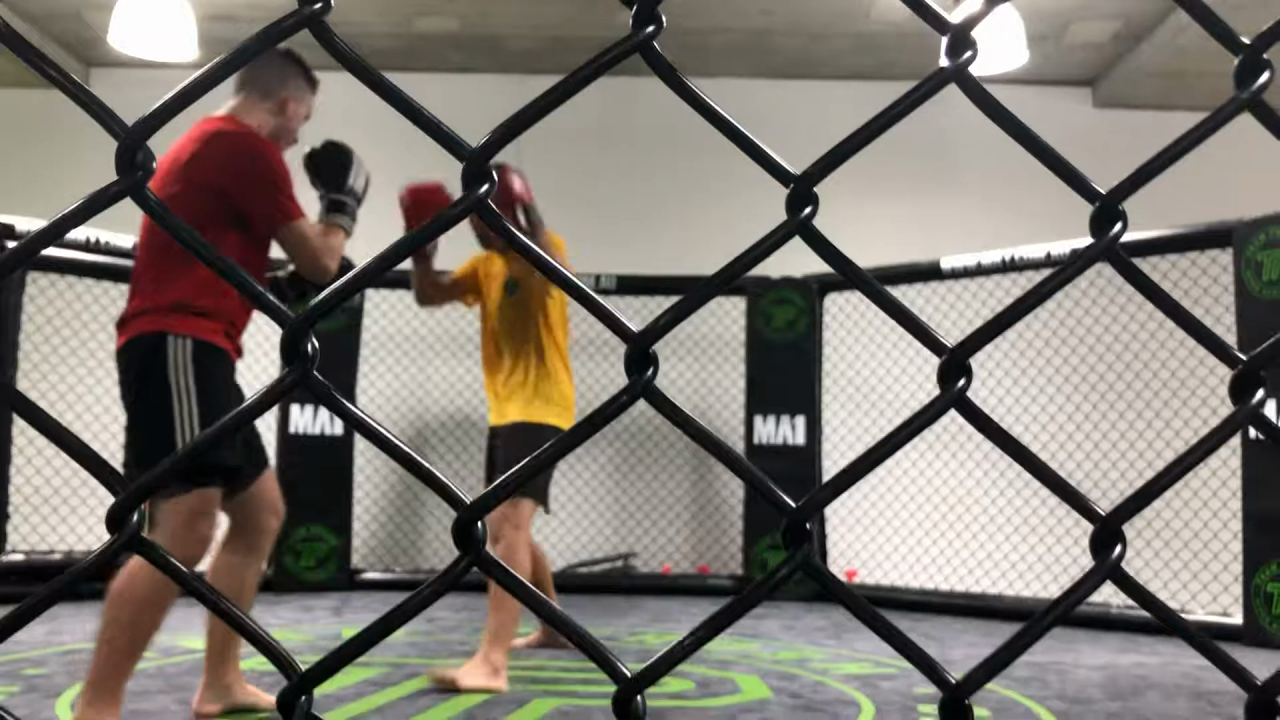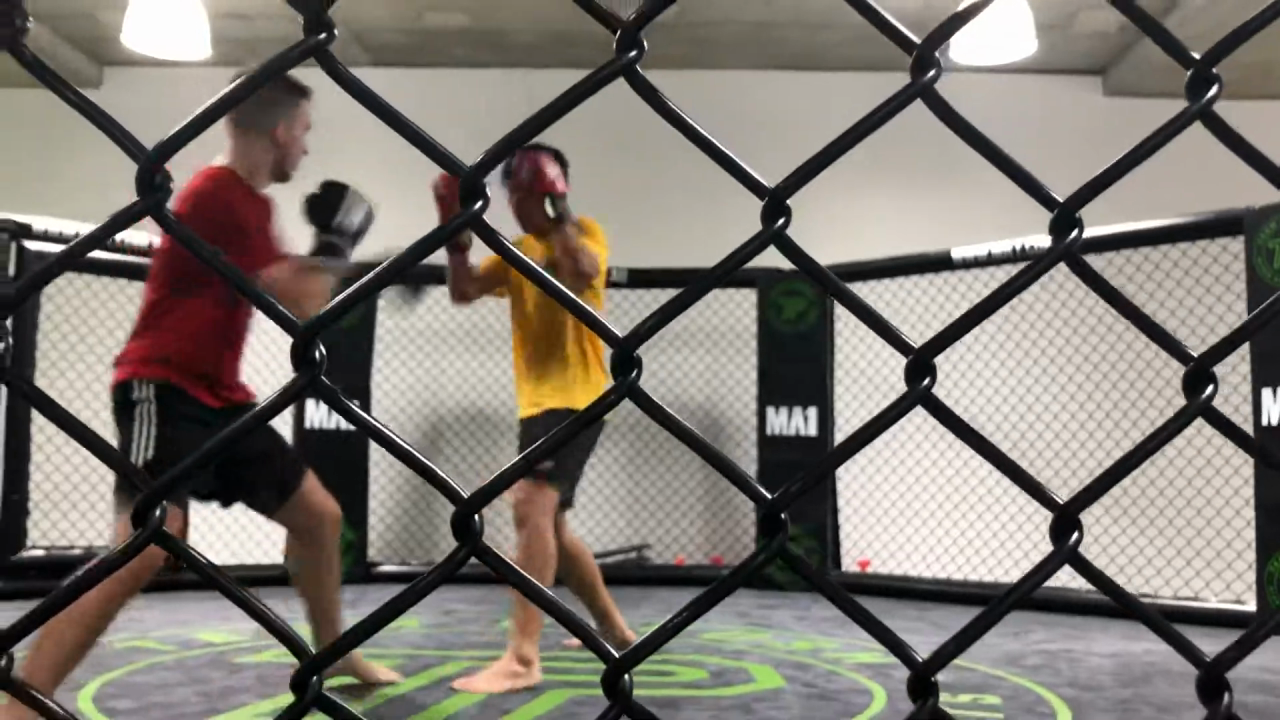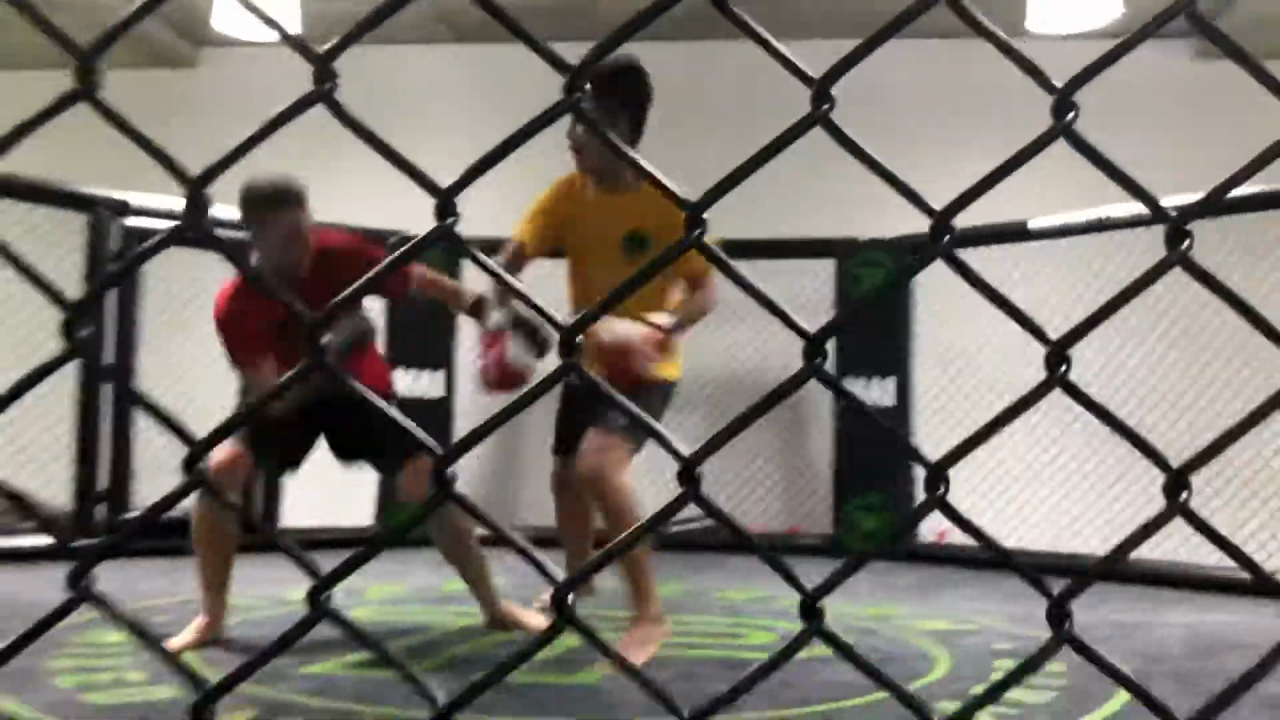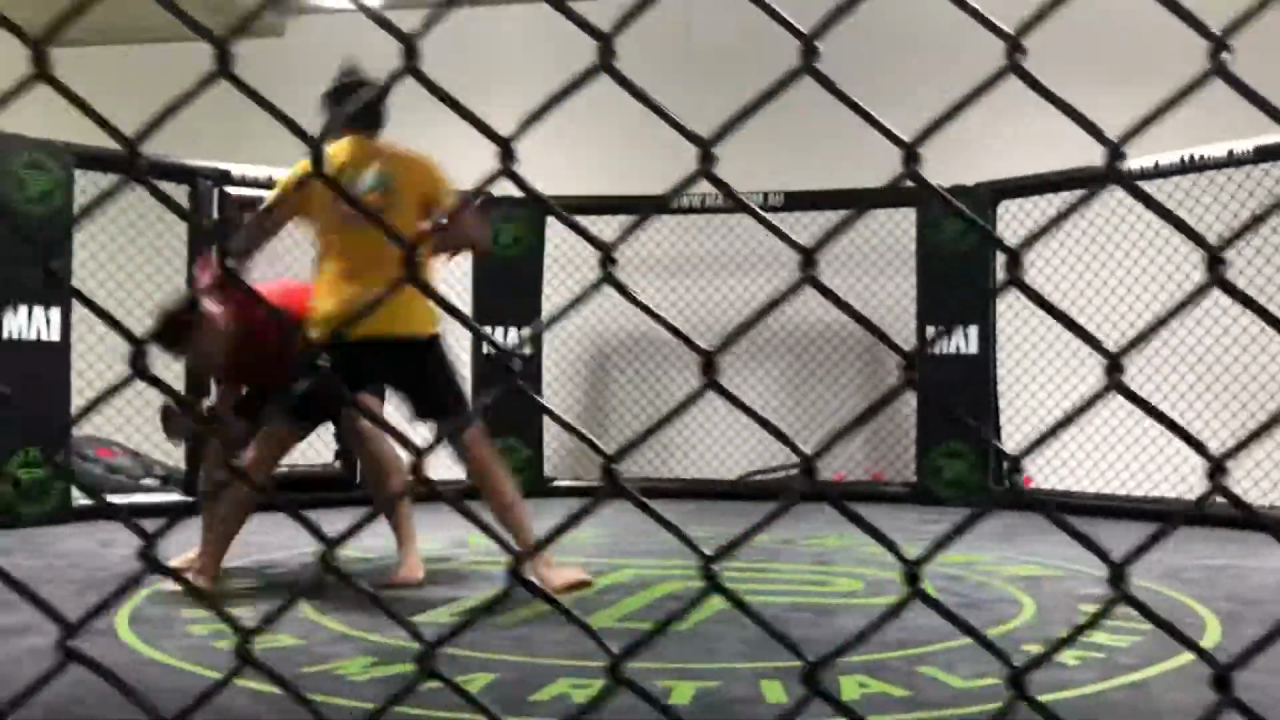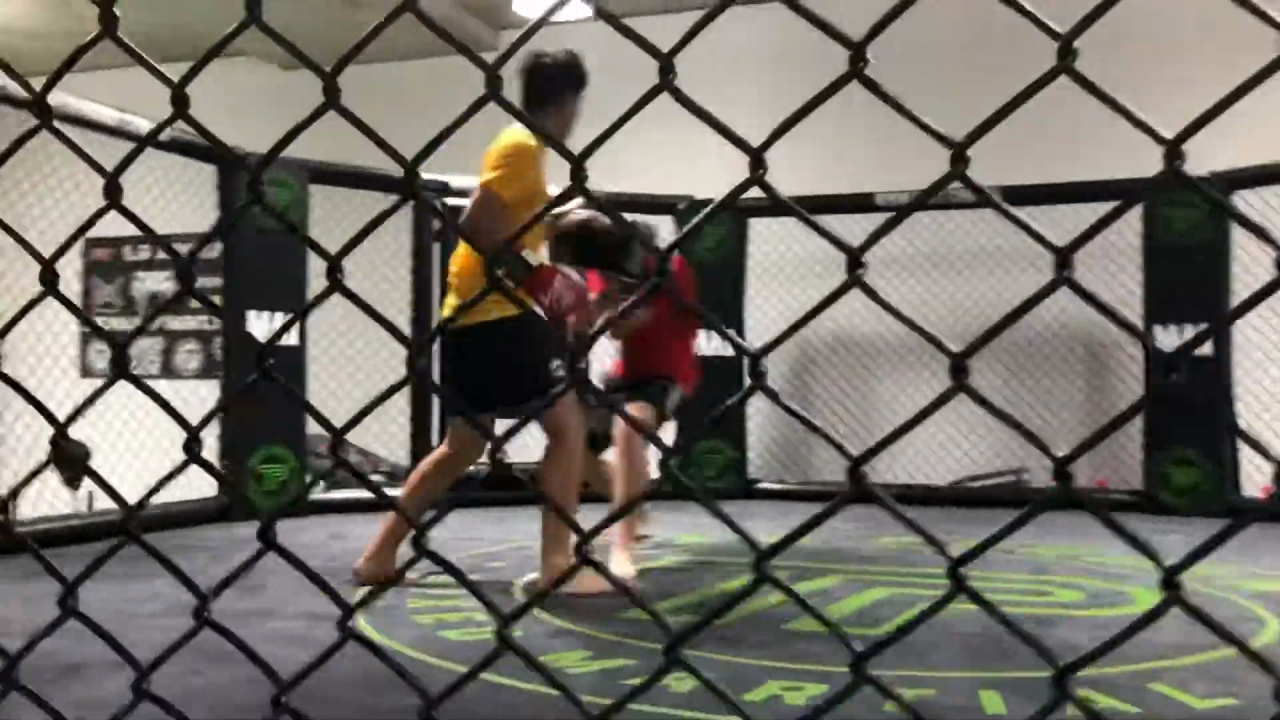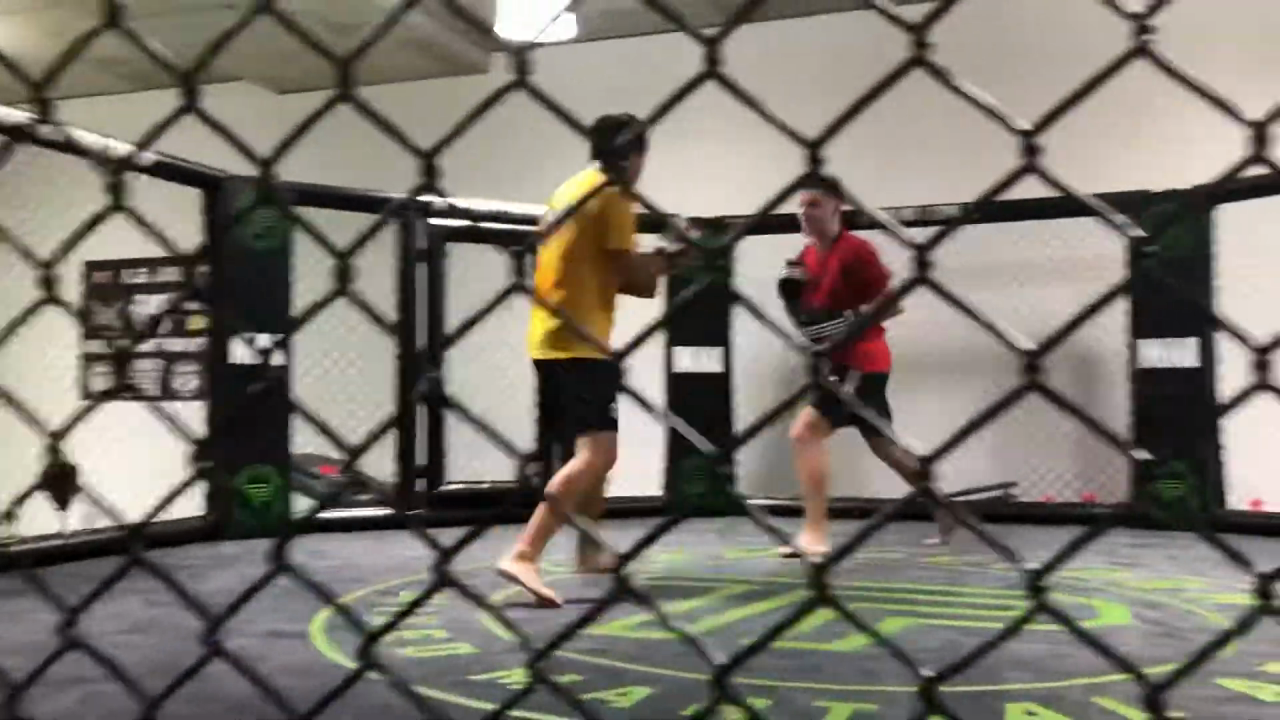
dt=0.7s
person 1, frame 1
left shoulder: (543, 245)
right shoulder: (483, 264)
left elbow: (561, 277)
right elbow: (428, 293)
left wrist: (528, 219)
right wrist: (420, 236)
left hip: (541, 412)
right hip: (507, 413)
left knee: (508, 520)
right knee: (510, 527)
left ankle: (491, 663)
right ankle: (554, 625)
person 1, frame 2
left shoulder: (581, 231)
right shoulder: (517, 250)
left elbow: (585, 274)
right elbow: (462, 291)
left wrist: (556, 209)
right wrist: (456, 233)
left hip: (573, 399)
right hip: (538, 401)
left knee: (531, 507)
right knee: (552, 524)
left ankle: (521, 658)
right ankle: (614, 628)
person 1, frame 3
left shoulder: (671, 205)
right shoulder: (562, 196)
left elbow: (701, 288)
right elbow: (511, 261)
left wrist: (664, 327)
left hip: (643, 366)
right hip: (589, 364)
left knee: (595, 469)
right knee: (569, 494)
left ankle: (648, 614)
right ankle: (583, 594)
person 1, frame 4
left shoulder: (312, 171)
right shoulder: (416, 168)
left elbow: (252, 235)
right elbow: (473, 235)
left hip: (341, 331)
right hip: (412, 328)
left knee: (269, 445)
right knee: (476, 444)
left ankle: (208, 563)
right ankle: (537, 562)
person 1, frame 5
left shoulder: (518, 146)
right shoulder: (521, 148)
right elbow: (478, 220)
right wrist: (529, 272)
left hip: (471, 314)
right hip: (492, 312)
left knee: (461, 446)
right knee: (567, 422)
left ankle: (378, 555)
right ankle: (559, 564)
person 1, frame 6
left shoulder: (569, 191)
right shoulder: (610, 196)
right elbow: (636, 276)
left wrist: (639, 272)
right wrist: (670, 258)
left hip: (553, 339)
right hip: (578, 344)
left knee: (590, 444)
right knee: (596, 452)
left ankle: (589, 551)
right ankle: (523, 554)
person 2, frame 1
left shoulder: (212, 146)
right shoulder: (242, 146)
right elbow: (318, 262)
right wrist: (341, 198)
left hip: (198, 354)
right hip: (177, 349)
left knee: (262, 513)
right knee: (185, 525)
person 2, frame 2
left shoulder: (250, 203)
right shoulder: (215, 197)
left elbow: (283, 286)
right elbow: (295, 306)
right wrist: (337, 239)
left hip: (219, 396)
right hip: (163, 391)
left knee: (320, 516)
right knee: (146, 548)
left ankle: (330, 652)
person 2, frame 3
left shoulder: (344, 252)
right shoulder: (236, 304)
left elbow: (422, 284)
right elbow: (272, 398)
left wrist: (478, 305)
right wrist: (324, 356)
left hip: (361, 393)
right hip: (291, 401)
left knee: (427, 491)
right knee: (220, 473)
left ankle: (494, 606)
right ankle: (211, 619)
person 2, frame 4
left shoulder: (266, 307)
right elbow: (227, 423)
right wrist: (196, 424)
right hip: (283, 372)
left knee: (364, 430)
right knee: (218, 444)
left ankle: (408, 548)
person 2, frame 5
left shoulder: (674, 273)
right shoulder: (609, 270)
left elbow: (621, 324)
left hip: (667, 375)
right hip: (626, 372)
left knee: (628, 432)
left ankle: (622, 546)
right ankle: (632, 524)
person 2, frame 6
left shoulder: (856, 251)
right shoulder: (807, 254)
left elbow: (893, 304)
right elbow: (806, 318)
left wrist: (845, 324)
right wrist: (792, 296)
left hip: (860, 361)
right hip: (847, 361)
left knee: (803, 433)
right knee: (884, 445)
left ankle: (815, 535)
right ankle: (947, 514)
